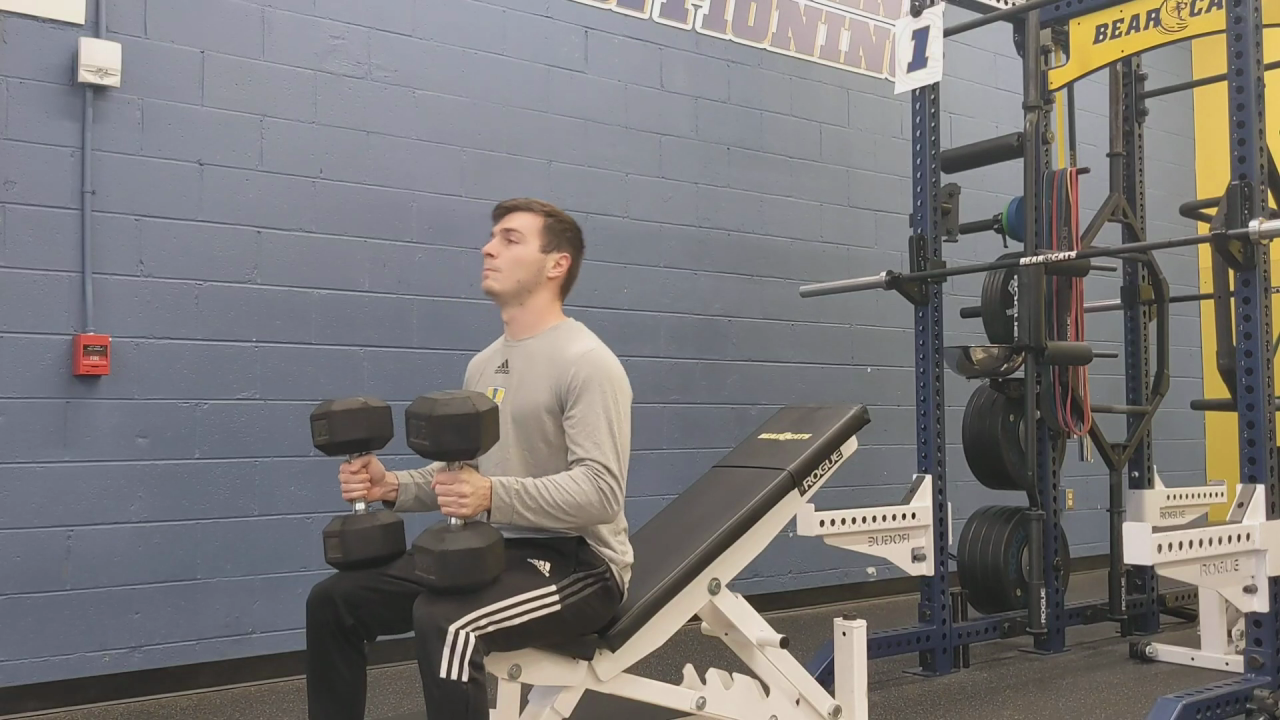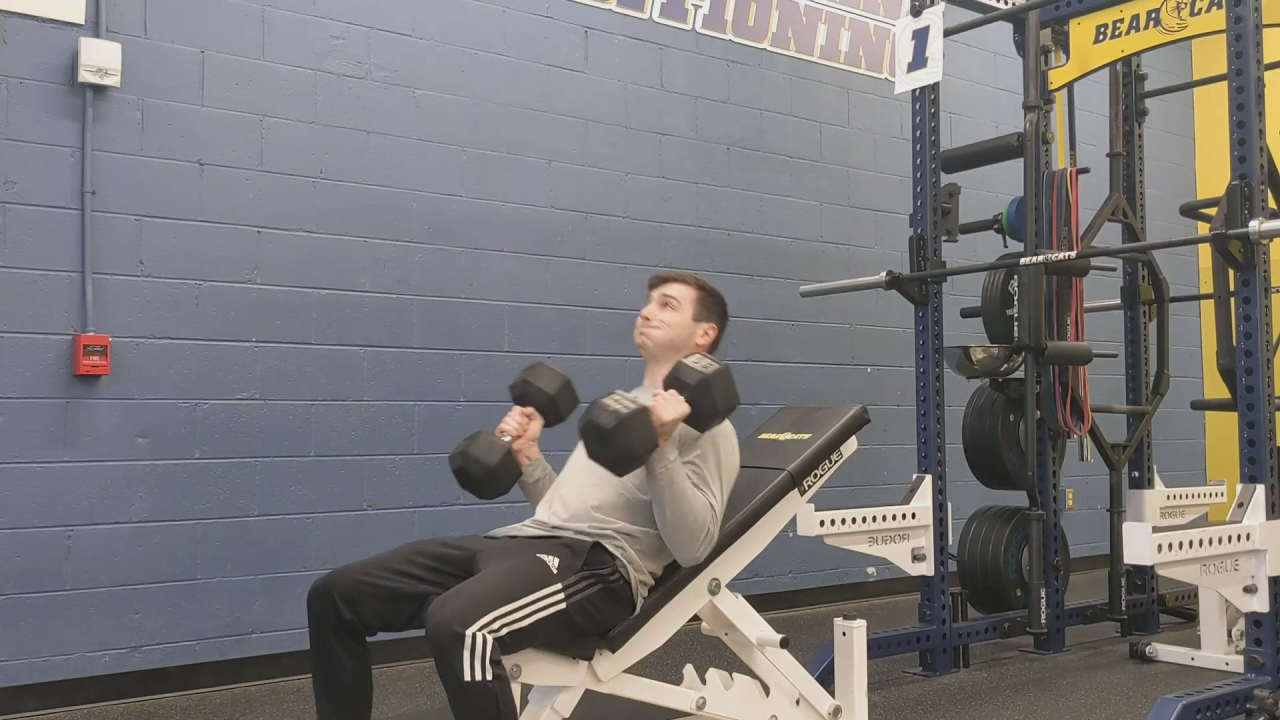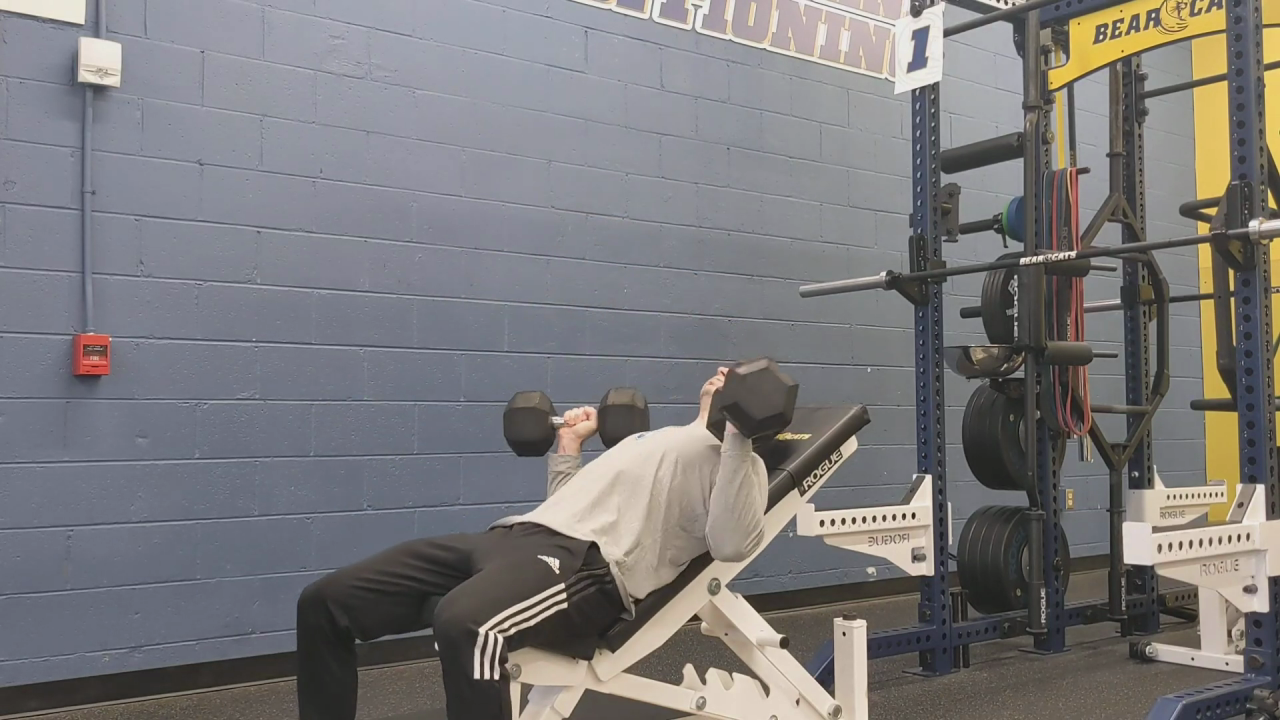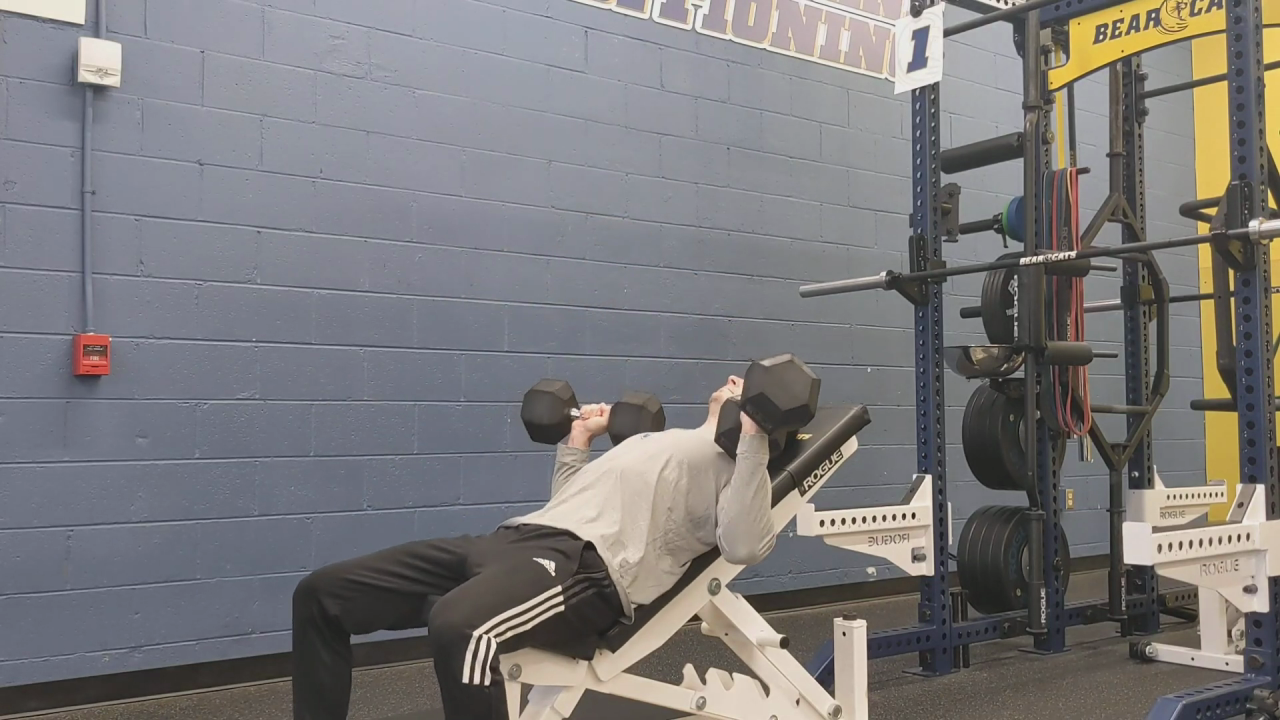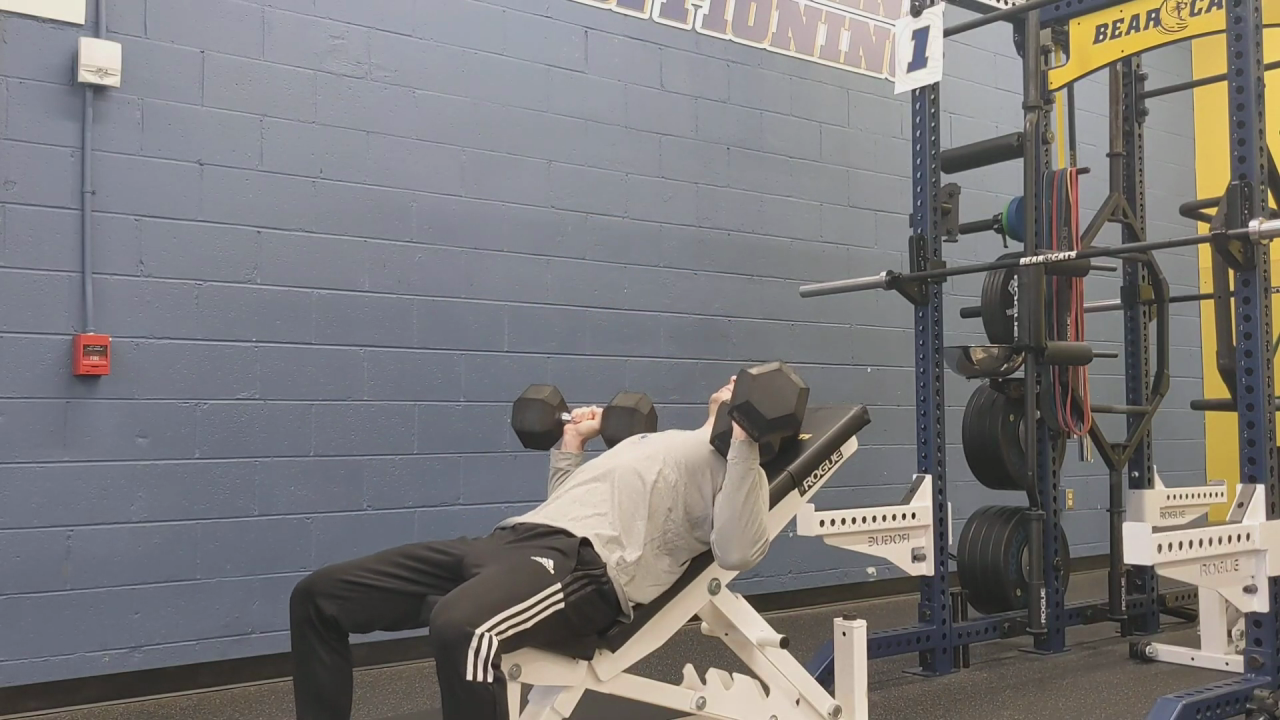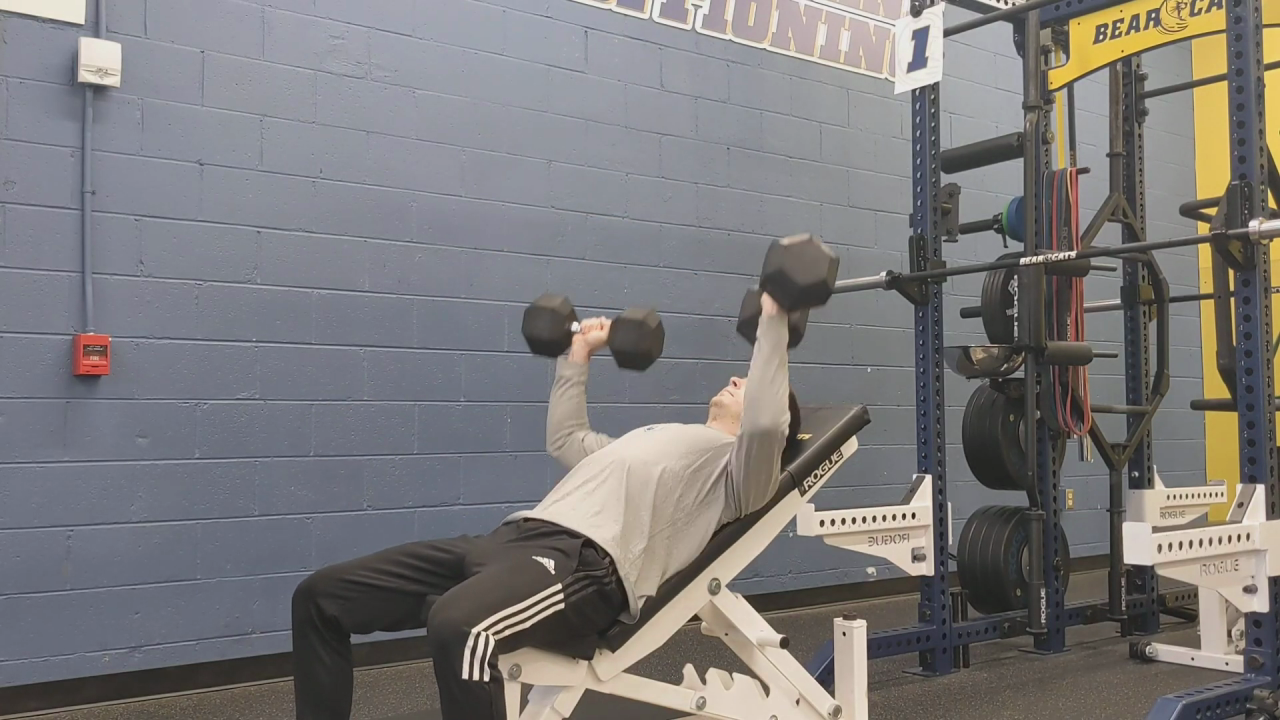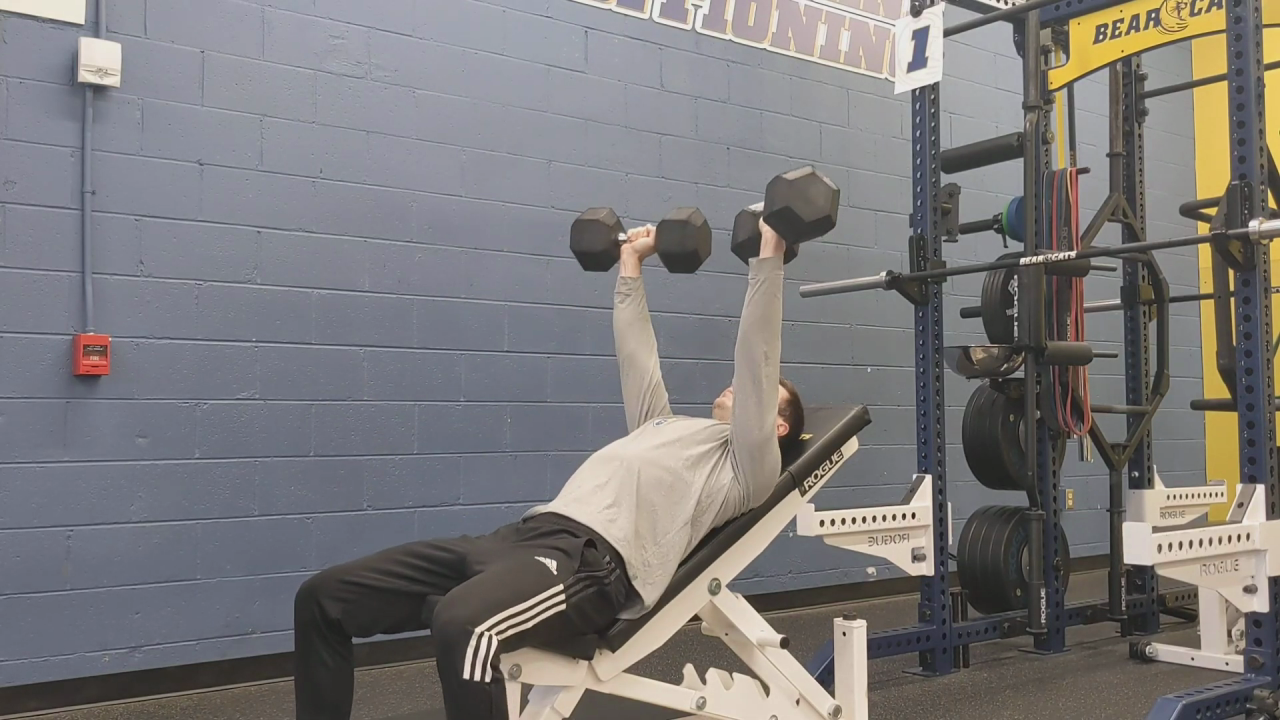
dt=0.7s
person 1, frame 1
left shoulder: (586, 362)
right shoulder: (484, 366)
left elbow: (601, 494)
right elbow: (466, 476)
left wrist: (494, 496)
right wrist: (393, 486)
left hip: (578, 562)
right hip: (497, 551)
left knee: (444, 621)
right knee: (335, 600)
person 1, frame 2
left shoulder: (703, 425)
left elbow: (691, 544)
left wrist: (662, 446)
right wrist: (527, 456)
left hip: (595, 566)
right hip: (519, 541)
left knee: (458, 626)
right knee: (336, 595)
person 1, frame 3
left shoulder: (735, 462)
right shoulder: (656, 439)
left elbow: (733, 544)
left wrist: (737, 436)
right wrist: (568, 443)
left hip: (584, 562)
right hip: (513, 537)
left knee: (465, 625)
right knee: (326, 601)
person 1, frame 4
left shoulder: (735, 461)
right shoulder: (657, 439)
left elbow: (744, 545)
left wrist: (753, 436)
right wrist: (578, 436)
left hip: (583, 563)
right hip: (515, 538)
left knee: (460, 631)
right knee: (321, 594)
person 1, frame 5
left shoulder: (735, 462)
right shoulder: (658, 441)
left elbow: (737, 551)
left wrist: (743, 439)
right wrist: (572, 441)
left hip: (582, 564)
right hip: (513, 539)
left knee: (461, 630)
right knee: (318, 596)
person 1, frame 6
left shoulder: (739, 462)
right shoulder: (660, 437)
left elbow: (767, 424)
right elbow: (566, 441)
left wrist: (772, 321)
right wrist: (578, 355)
left hip: (584, 563)
right hip: (513, 536)
left knee: (460, 629)
right knee: (320, 598)
person 1, frame 7
left shoulder: (745, 465)
right shoulder: (667, 429)
left elbow: (758, 358)
right elbow: (638, 356)
left wrist: (767, 256)
right wrist: (630, 263)
left hip: (589, 561)
right hip: (522, 537)
left knee: (463, 627)
right knee: (324, 598)
